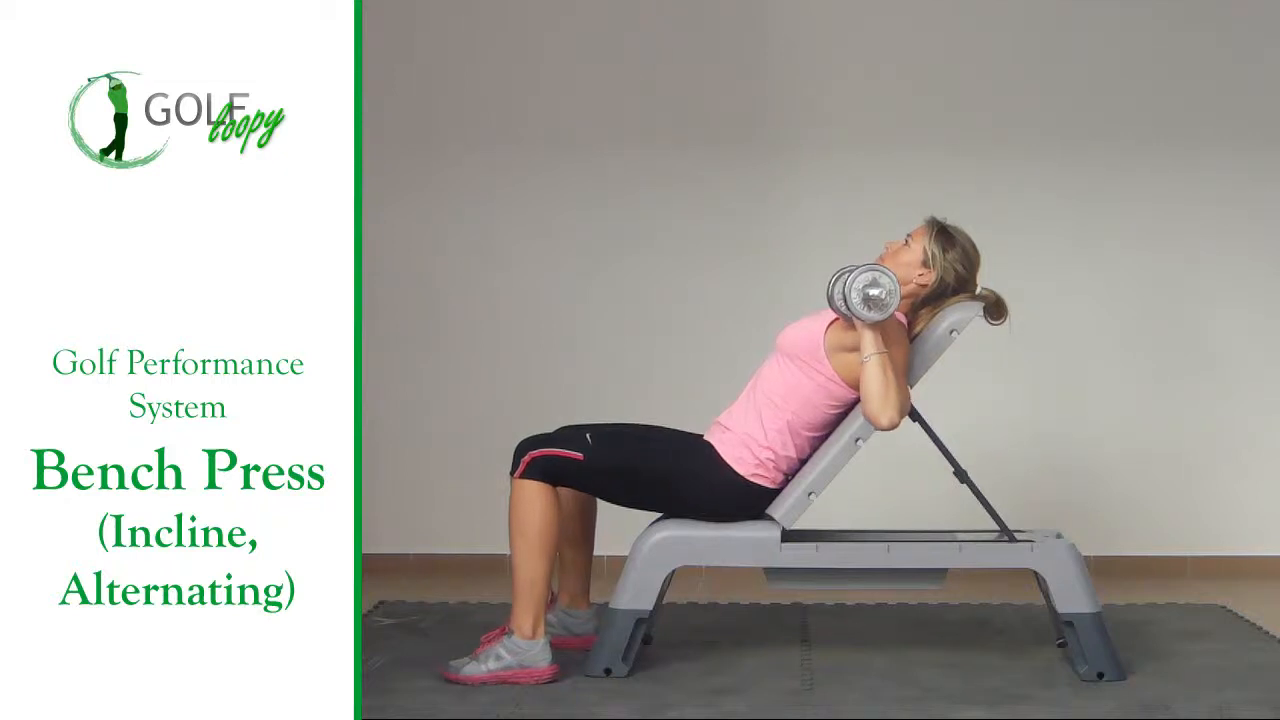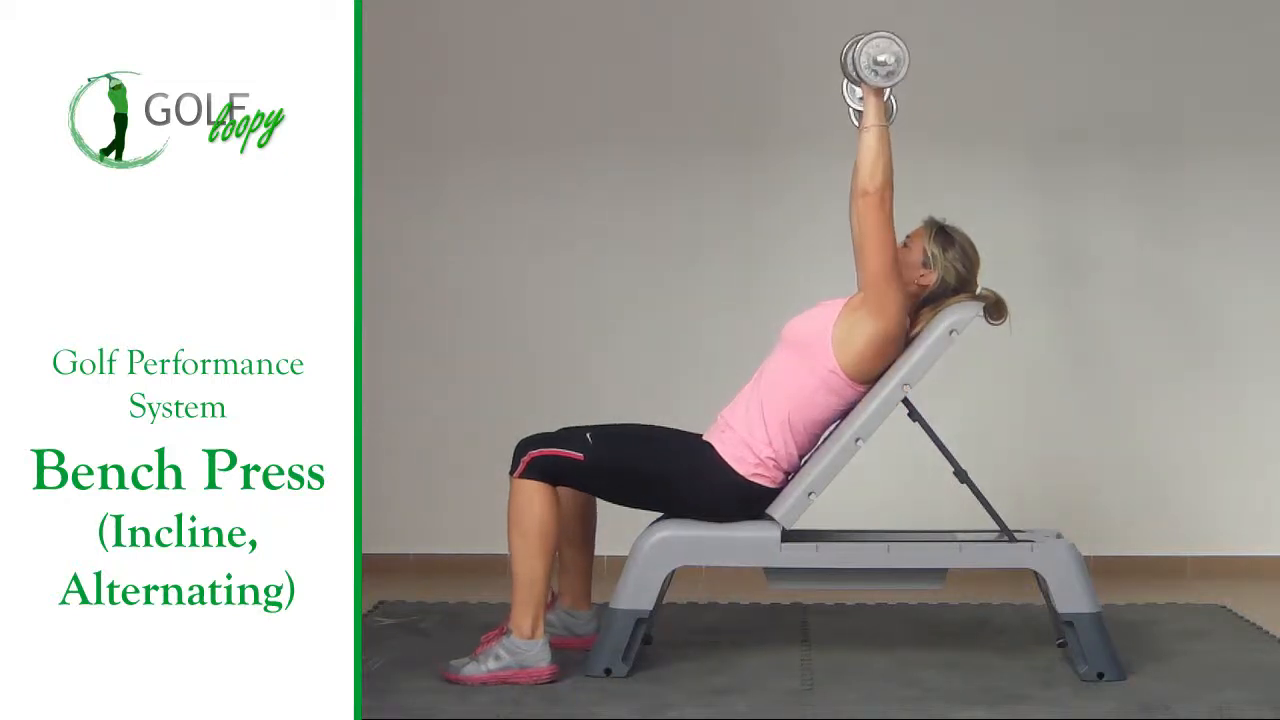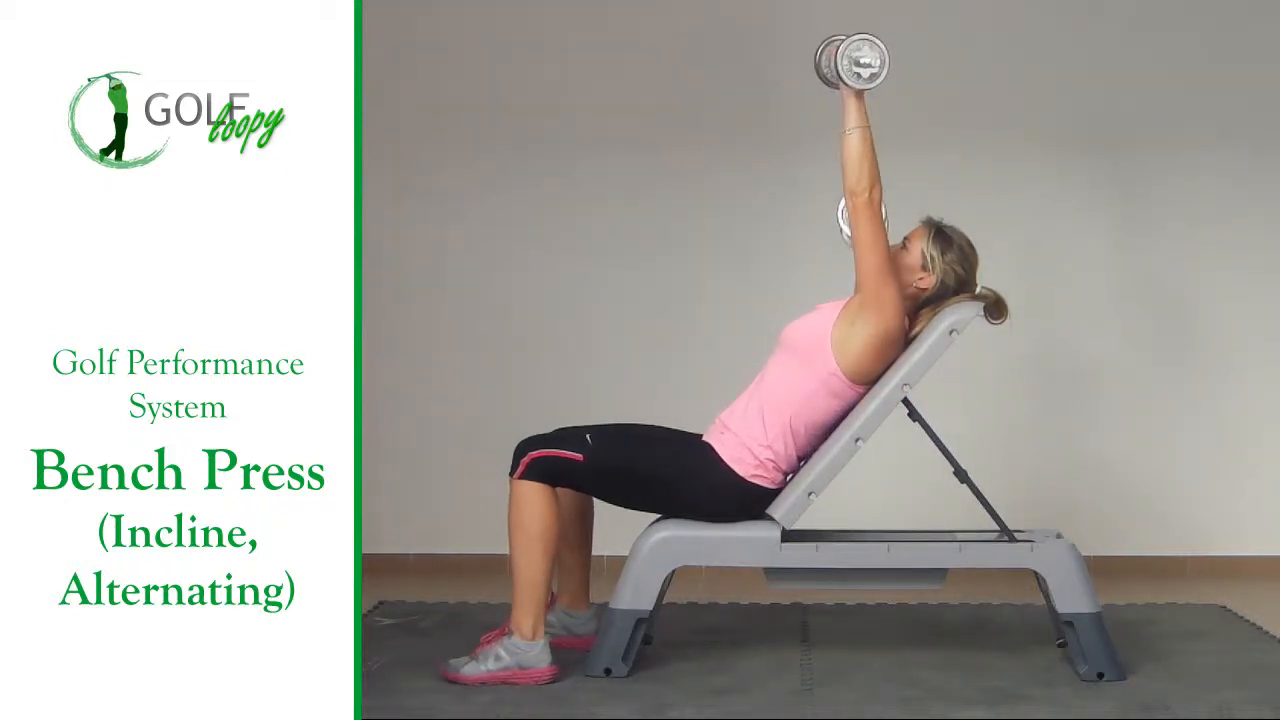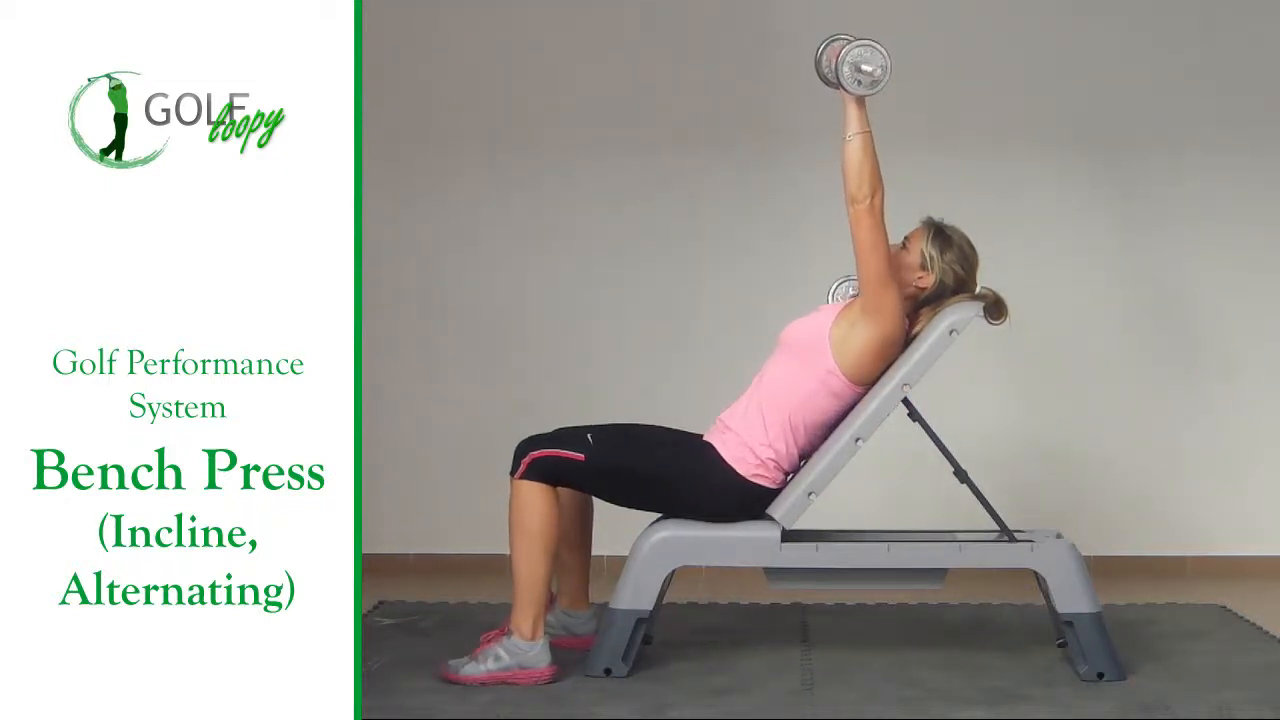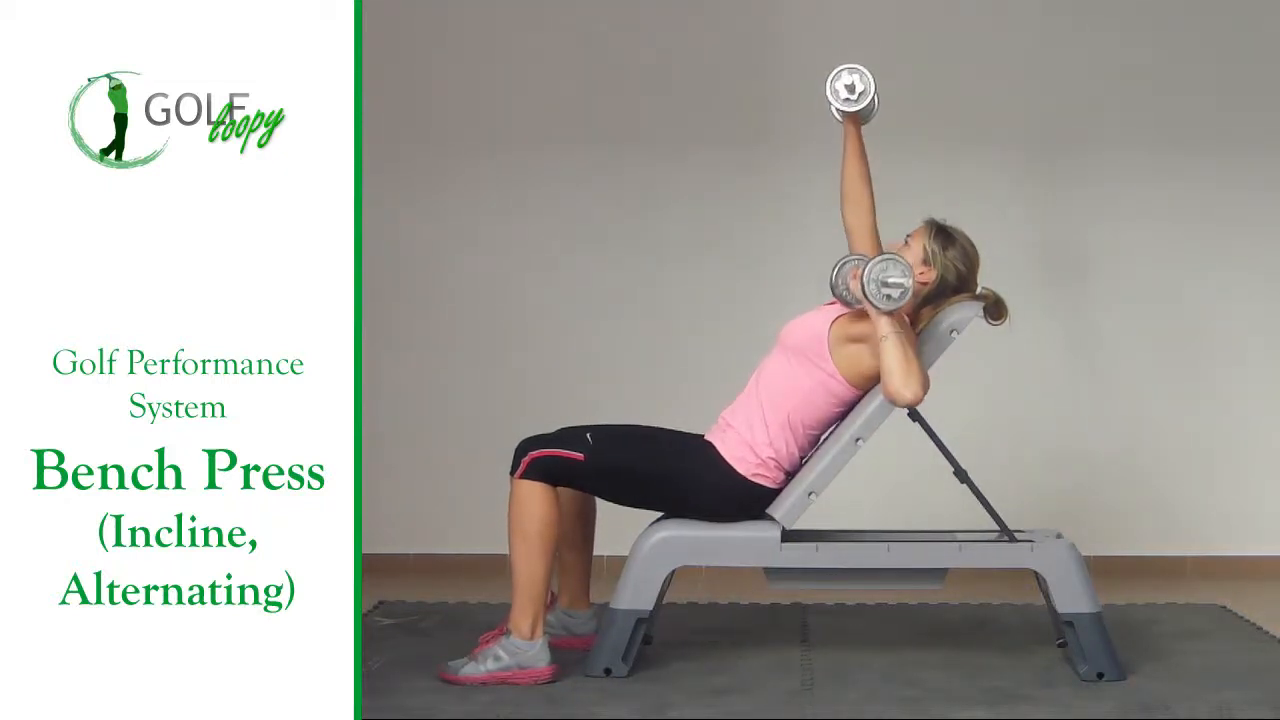
dt=1s
person 1, frame 1
left shoulder: (888, 334)
right shoulder: (879, 323)
left elbow: (885, 414)
left wrist: (868, 329)
right wrist: (865, 321)
left hip: (730, 474)
right hip: (730, 460)
left knee: (538, 458)
right knee: (566, 451)
left ankle: (525, 644)
right ankle: (572, 612)
person 1, frame 2
left shoulder: (883, 320)
right shoulder: (874, 316)
left elbow: (871, 197)
right elbow: (871, 202)
left wrist: (876, 104)
right wrist: (869, 116)
left hip: (729, 476)
right hip: (730, 464)
left knee: (536, 458)
right knee: (564, 453)
left ankle: (525, 644)
right ankle: (573, 612)
person 1, frame 3
left shoulder: (884, 320)
right shoulder: (873, 320)
left elbow: (863, 196)
left wrist: (854, 99)
left hip: (730, 478)
right hip: (729, 461)
left knee: (536, 459)
right knee: (562, 452)
left ankle: (525, 644)
right ankle: (572, 612)
person 1, frame 4
left shoulder: (884, 322)
right shoulder: (874, 326)
left elbow: (864, 202)
left wrist: (855, 103)
left hip: (731, 476)
right hip: (730, 460)
left knee: (537, 459)
right knee: (560, 453)
left ankle: (525, 644)
right ankle: (572, 613)
person 1, frame 5
left shoulder: (887, 333)
right shoulder: (876, 316)
left elbow: (908, 390)
right elbow: (857, 220)
left wrist: (883, 317)
right wrist: (852, 130)
left hip: (730, 475)
right hip: (730, 463)
left knee: (537, 458)
right knee: (561, 454)
left ankle: (524, 644)
right ankle: (572, 612)
